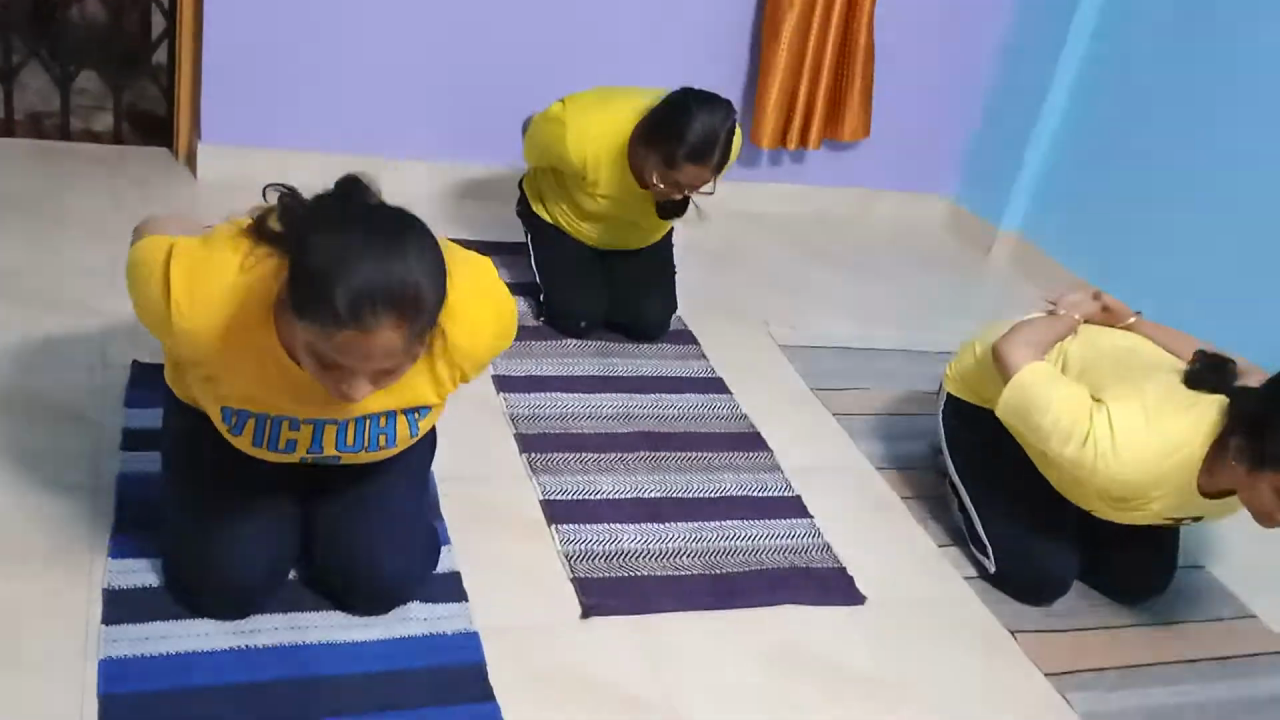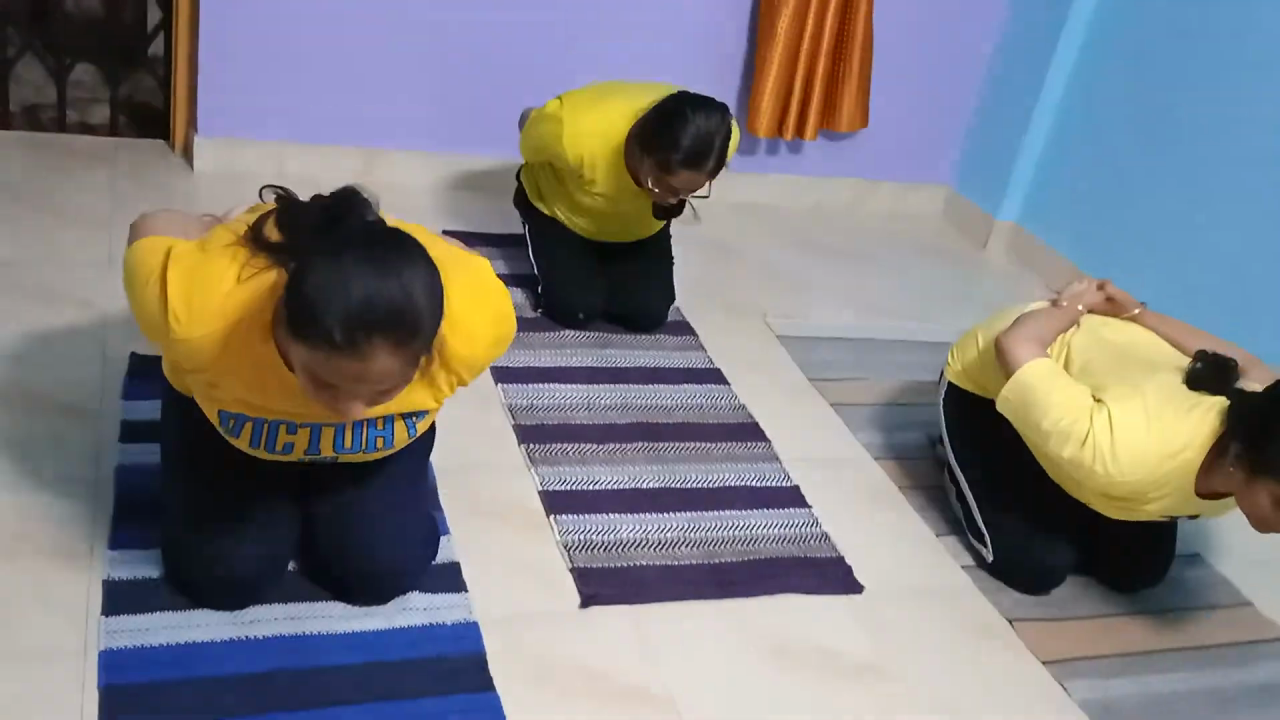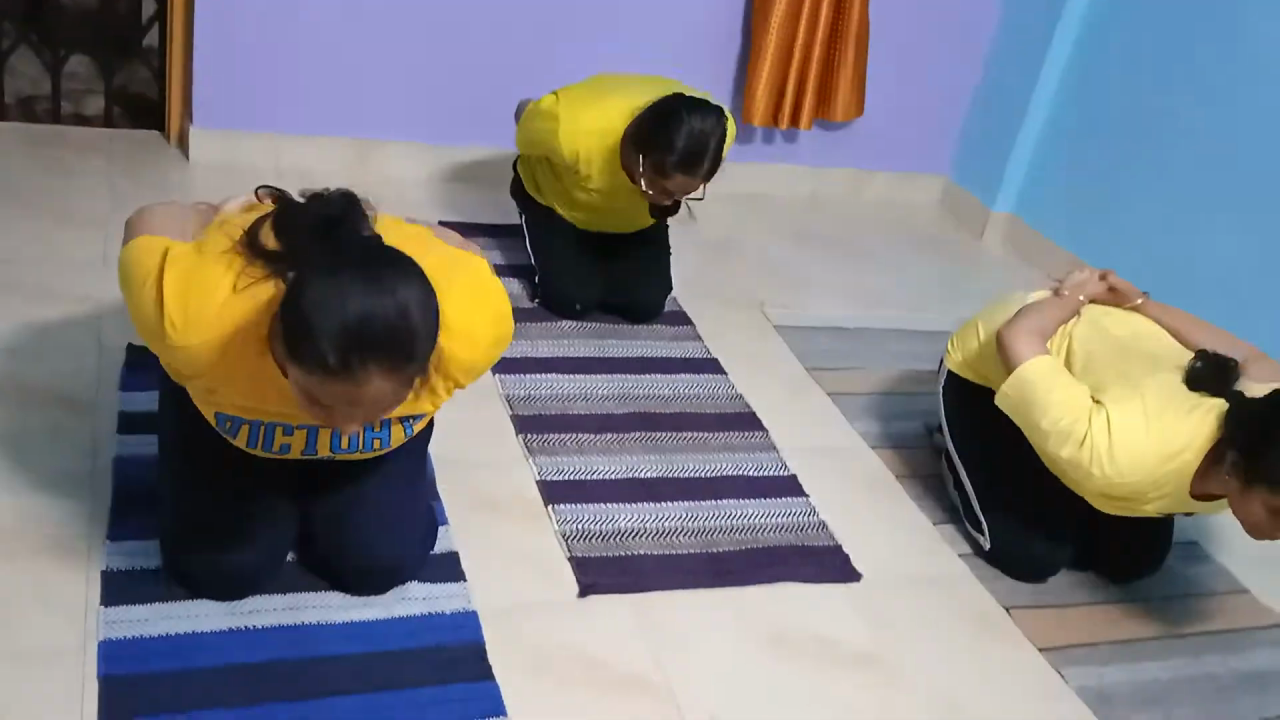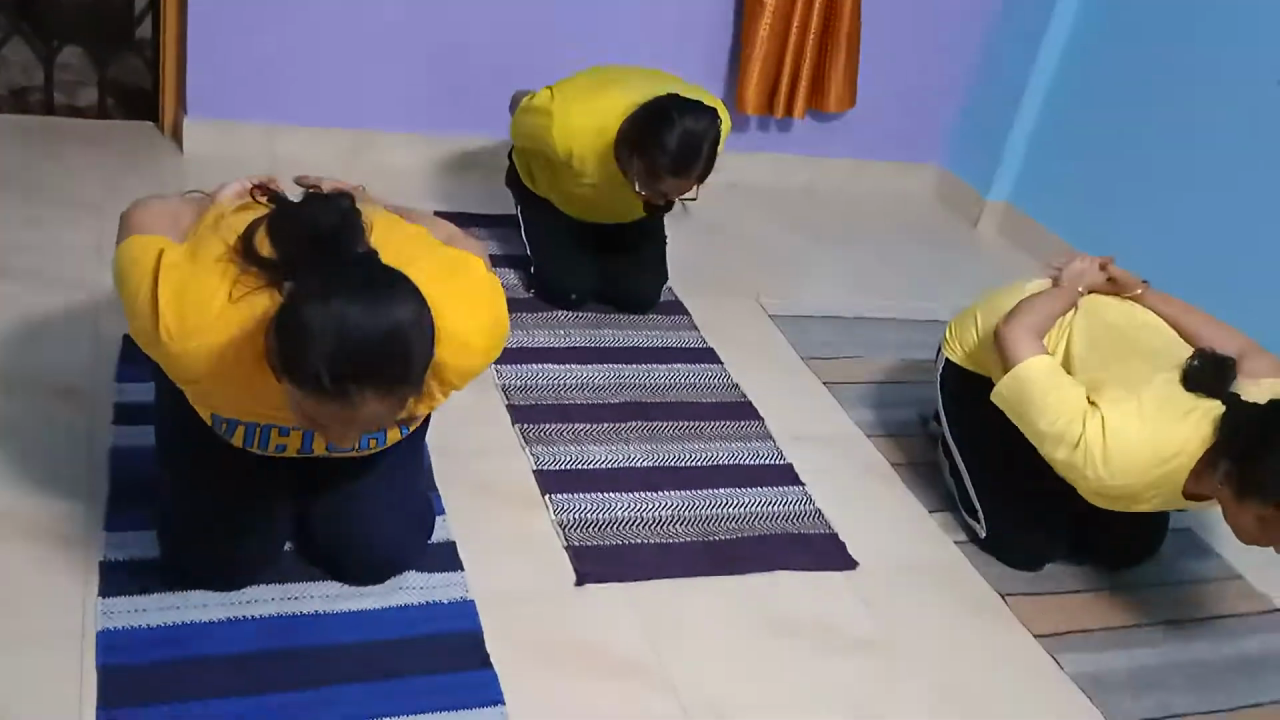
dt=0.1s
person 1, frame 1
left shoulder: (477, 317)
right shoulder: (198, 299)
left elbow: (461, 263)
right elbow: (152, 235)
right wrist: (223, 239)
left knee: (384, 581)
right knee: (226, 584)
person 1, frame 2
left shoulder: (473, 325)
right shoulder: (200, 313)
left elbow: (465, 264)
right elbow: (151, 230)
right wrist: (222, 232)
left knee: (384, 571)
right knee: (223, 575)
person 1, frame 3
left shoulder: (470, 329)
right shoulder: (195, 320)
left elbow: (455, 251)
right elbow: (148, 225)
right wrist: (217, 222)
left knee: (382, 563)
right knee: (222, 569)
person 1, frame 4
left shoulder: (465, 331)
right shoulder: (192, 324)
left elbow: (463, 249)
right elbow: (145, 220)
left wrist: (363, 205)
right wrist: (210, 209)
left knee: (382, 553)
right knee: (215, 559)
person 2, frame 1
right shoulder: (1128, 455)
left elbow: (1248, 378)
right elbow: (1011, 353)
left wrist: (1130, 322)
right wrist: (1072, 316)
left knee: (1141, 580)
right knee: (1039, 577)
right ankle: (972, 479)
person 2, frame 2
right shoulder: (1131, 459)
left elbow: (1251, 370)
right elbow: (1015, 347)
left wrist: (1134, 312)
right wrist: (1073, 307)
left knee: (1139, 570)
right knee: (1036, 568)
right ankle: (967, 462)
person 2, frame 3
right shoulder: (1125, 459)
left elbow: (1252, 362)
right elbow: (1016, 340)
left wrist: (1136, 302)
right wrist: (1075, 296)
left knee: (1134, 561)
right knee: (1034, 557)
right ankle: (964, 453)
person 2, frame 4
right shoulder: (1120, 460)
left elbow: (1252, 356)
right elbow: (1014, 337)
left wrist: (1137, 290)
right wrist: (1072, 287)
left knee: (1130, 548)
right knee: (1027, 545)
right ankle: (959, 438)
person 3, frame 1
left shoulder: (723, 144)
right shoulder: (579, 131)
right elbow: (533, 132)
right hip: (563, 218)
left knee: (650, 323)
right knee: (578, 318)
person 3, frame 2
left shoulder: (719, 139)
right shoulder: (576, 130)
right elbow: (529, 123)
right hip: (560, 208)
left knee: (649, 314)
right knee: (576, 309)
person 3, frame 3
left shoulder: (711, 136)
right shoulder: (572, 127)
right elbow: (525, 115)
right hip: (557, 200)
left knee: (646, 305)
right knee: (572, 300)
person 3, frame 4
left shoulder: (710, 127)
right shoulder: (568, 123)
right elbow: (519, 105)
right hip: (552, 187)
left knee: (641, 296)
right knee: (568, 291)
